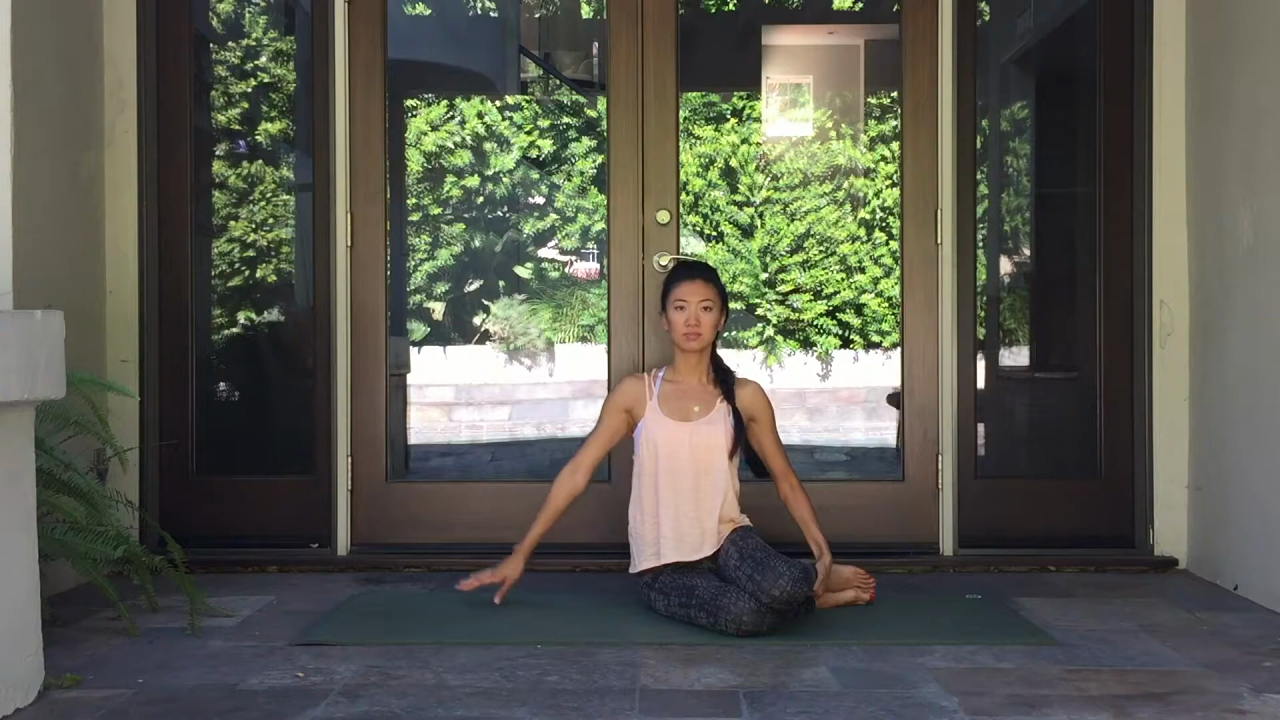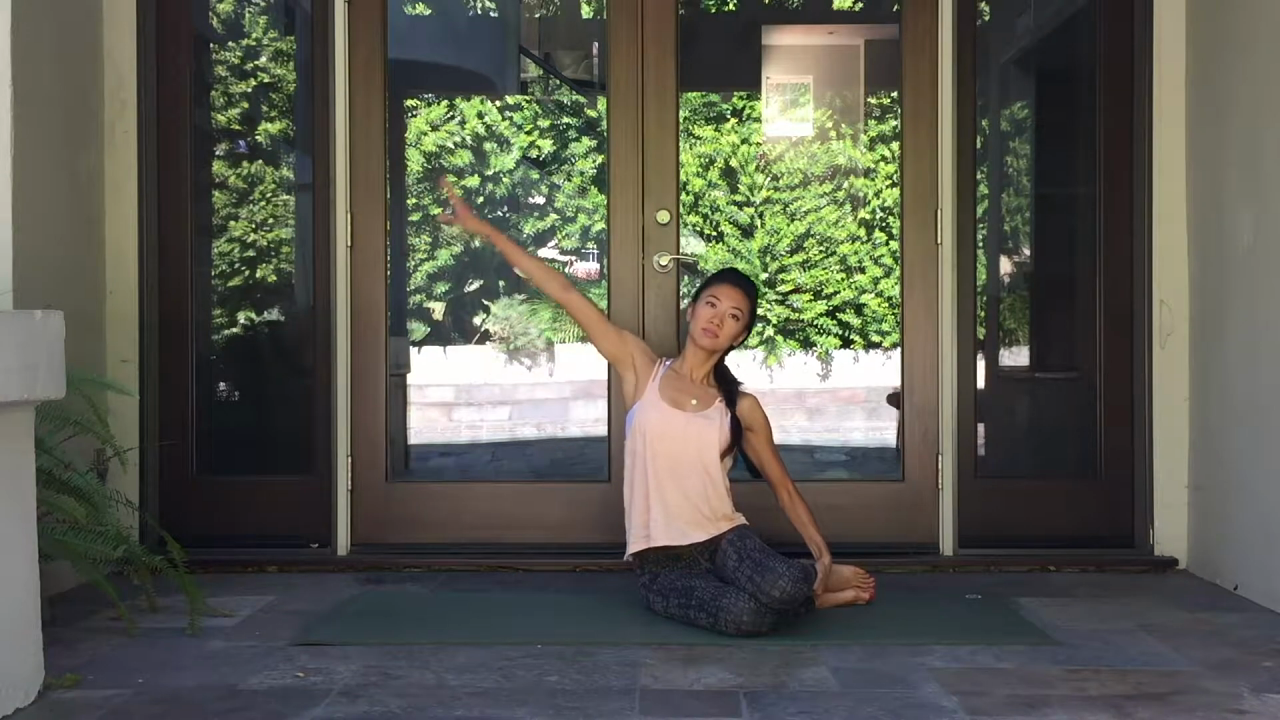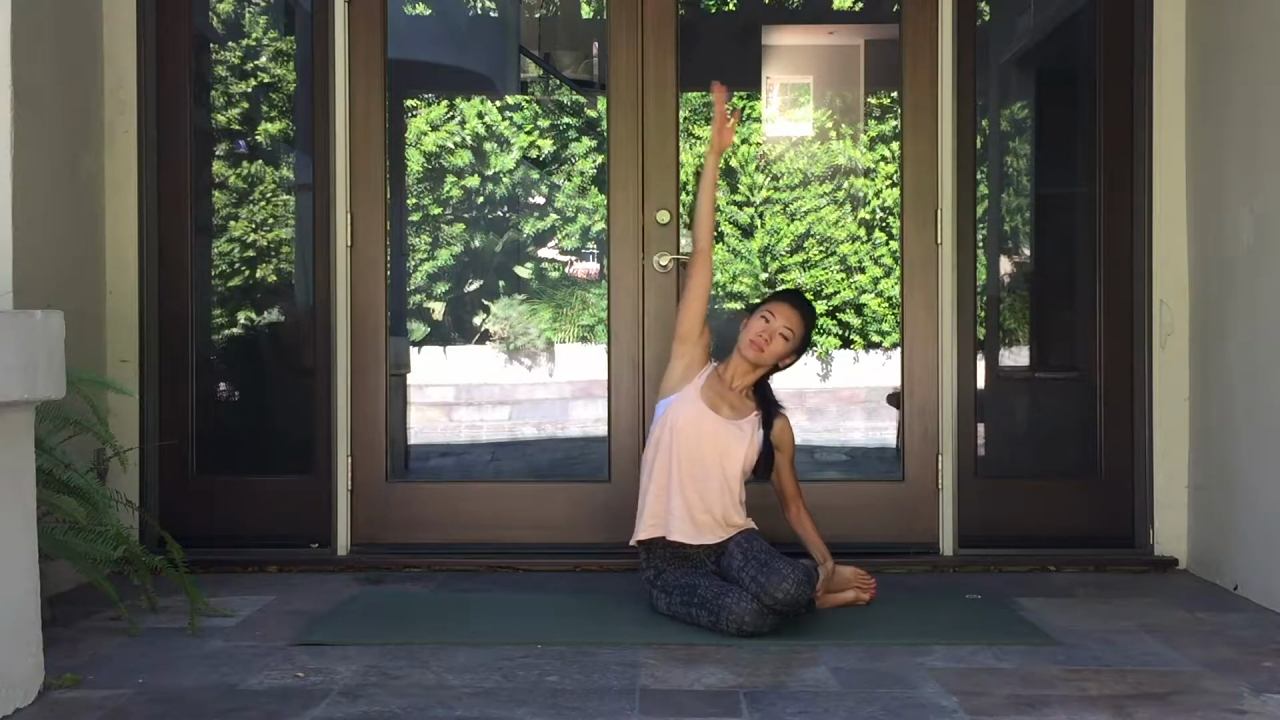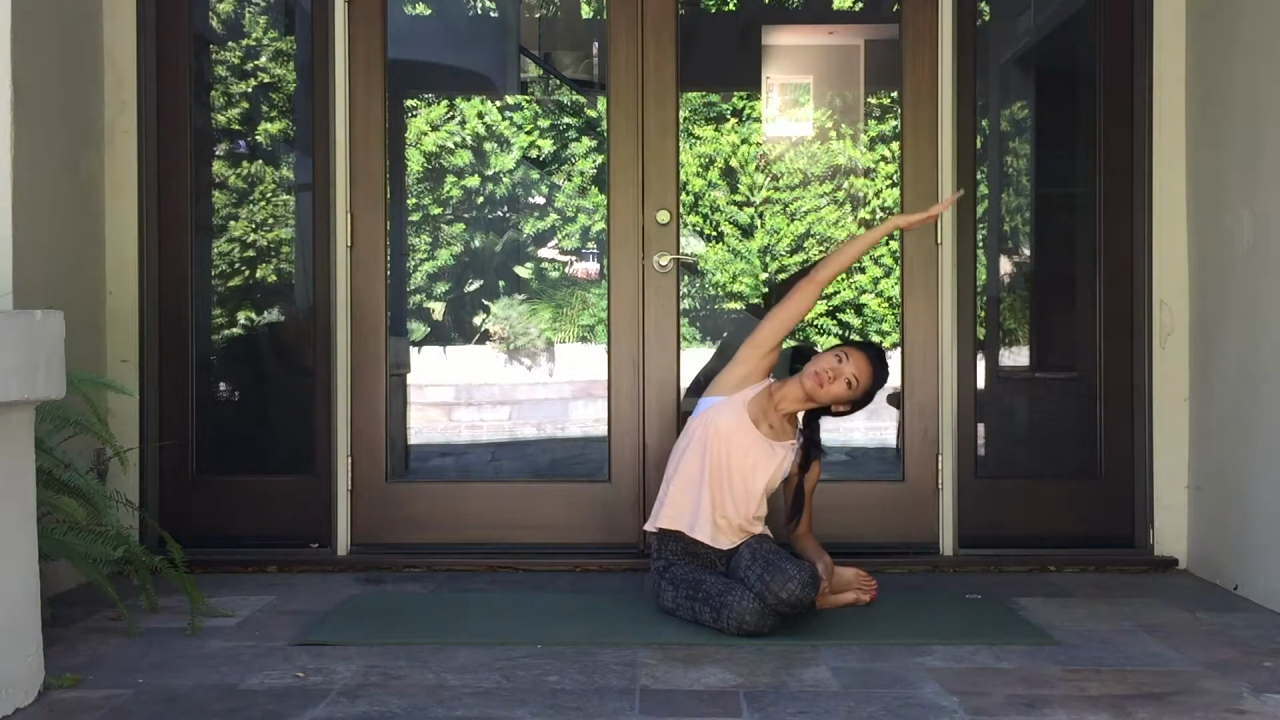
dt=0.7s
person 1, frame 1
left shoulder: (746, 397)
right shoulder: (637, 392)
left elbow: (785, 479)
right elbow: (578, 471)
left wrist: (824, 553)
right wrist: (520, 554)
left hip: (727, 542)
right hip: (663, 568)
left knee: (782, 586)
right knee: (744, 615)
left ankle: (817, 577)
right ankle: (815, 591)
person 1, frame 2
left shoulder: (742, 408)
right shoulder: (640, 369)
left elbow: (782, 485)
right elbow: (570, 297)
left wrist: (823, 556)
right wrist: (485, 230)
left hip: (725, 540)
right hip: (662, 562)
left knee: (784, 588)
right knee: (744, 616)
left ankle: (817, 578)
right ankle: (810, 590)
person 1, frame 3
left shoulder: (774, 426)
right shoulder: (690, 364)
left elbow: (792, 504)
right elbow: (701, 255)
left wrist: (826, 562)
right wrist: (715, 155)
left hip: (731, 540)
right hip: (668, 557)
left knee: (783, 588)
right knee: (745, 616)
left ankle: (818, 583)
right ankle: (812, 590)
person 1, frame 4
left shoulder: (803, 456)
right shoulder: (748, 375)
left elbow: (801, 532)
right elbow: (815, 282)
left wrist: (824, 565)
right wrist: (896, 223)
left hip: (742, 546)
right hip: (678, 551)
left knee: (794, 588)
right knee: (747, 615)
left ankle: (815, 586)
right ankle: (815, 593)
